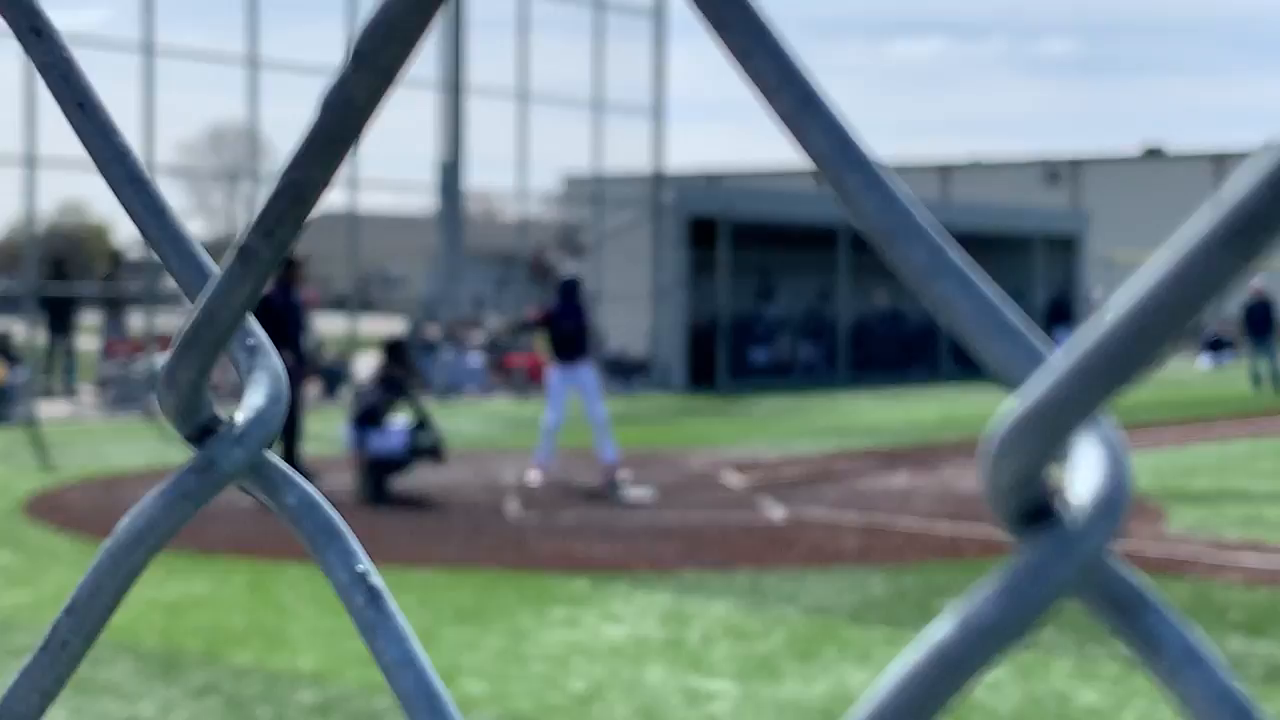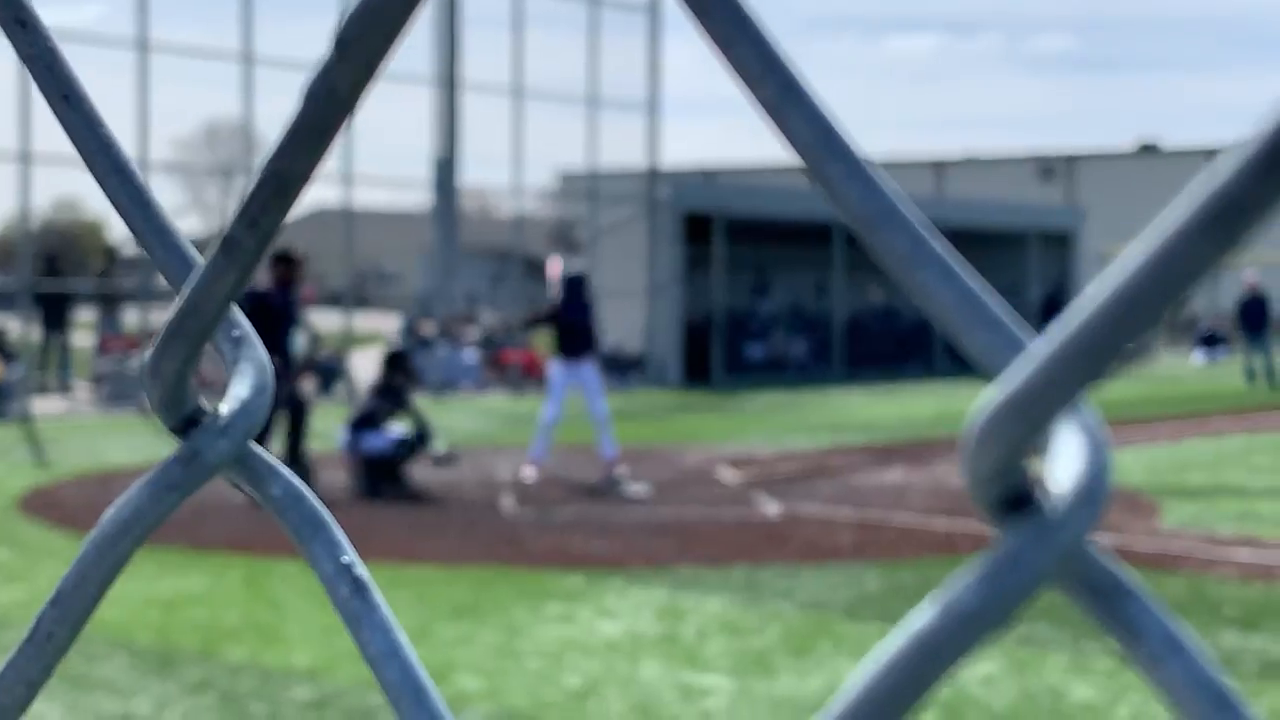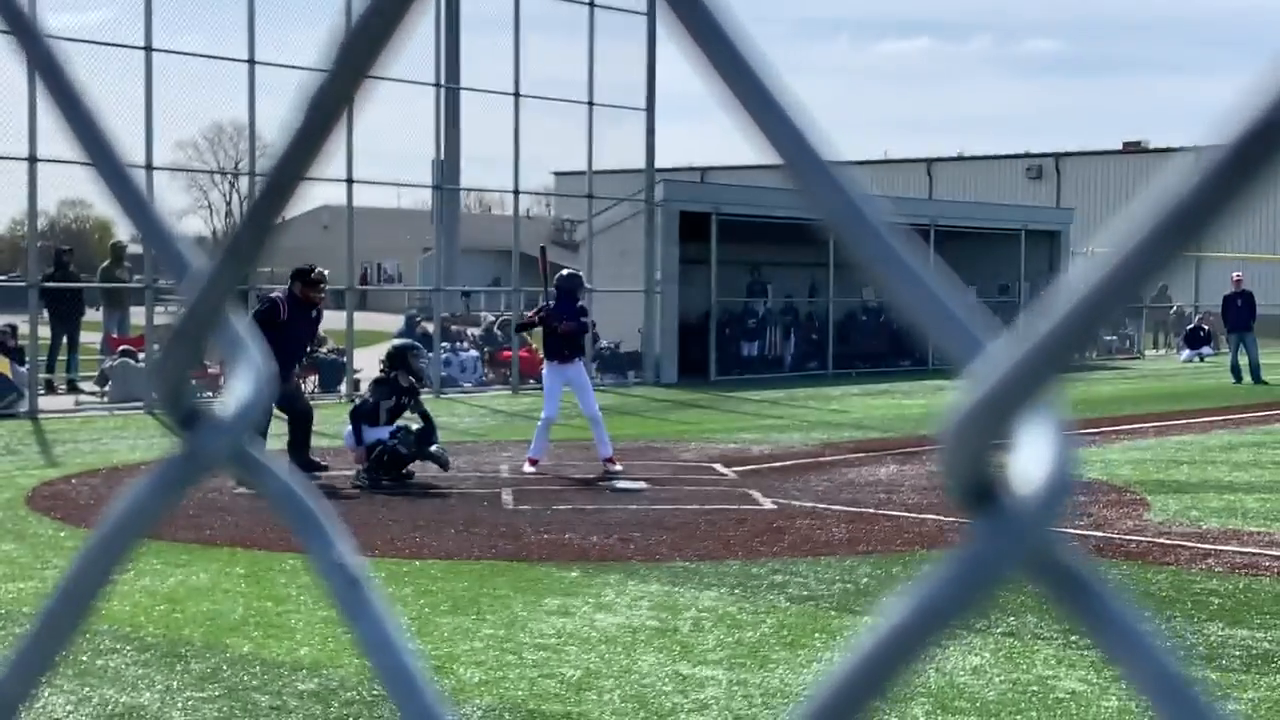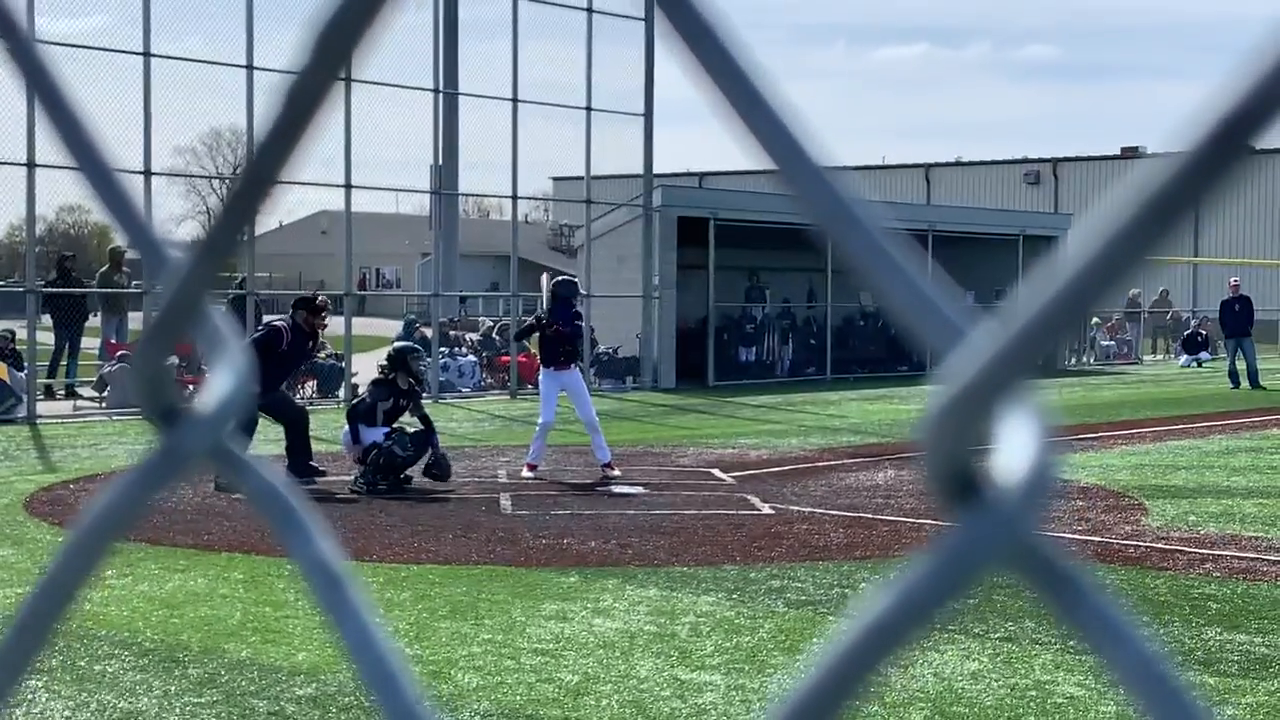
dt=0.4s
person 1, frame 1
left shoulder: (579, 311)
right shoulder: (551, 314)
left elbow: (581, 328)
right elbow: (527, 325)
right wrist: (538, 320)
left hip: (583, 367)
right hip: (559, 369)
left knee: (599, 417)
right knee: (552, 421)
left ankle: (611, 464)
right ankle: (539, 466)
person 1, frame 2
left shoulder: (584, 308)
right shoulder: (557, 309)
left elbow: (584, 325)
right elbow: (530, 323)
left wrist: (562, 319)
right wrist: (550, 316)
left hip: (586, 365)
right hip: (562, 366)
left knee: (600, 414)
right knee: (550, 416)
left ankle: (611, 461)
right ankle: (534, 462)
person 1, frame 3
left shoulder: (580, 310)
right shoulder: (547, 310)
left elbow: (584, 331)
right elbow: (518, 328)
left wrist: (557, 327)
right wrist: (536, 319)
left hip: (575, 366)
right hip: (553, 368)
left knee: (593, 413)
right knee: (549, 415)
left ankle: (607, 457)
right ankle: (533, 458)
person 1, frame 4
left shoulder: (575, 316)
right shoulder: (543, 317)
left elbow: (576, 336)
right elbow: (517, 336)
left wrist: (554, 329)
right wrist: (536, 325)
left hip: (571, 372)
right hip: (549, 374)
left knee: (590, 418)
right knee: (546, 421)
left ankle: (606, 463)
right ankle: (531, 463)
person 2, frame 1
left shoulder: (295, 300)
right shoulder: (269, 299)
left wrist: (302, 362)
right wrist: (282, 355)
left hip: (293, 366)
left knee: (292, 415)
right knee: (283, 415)
left ankle: (290, 463)
person 2, frame 2
left shoulder: (289, 296)
right shoulder: (262, 296)
right wrist: (272, 360)
left hip: (282, 366)
left knee: (298, 406)
left ankle: (295, 462)
person 2, frame 3
left shoulder: (314, 309)
right shoulder: (276, 304)
left hip: (285, 373)
left knee: (303, 411)
right knee: (261, 417)
left ankle: (301, 459)
person 2, frame 4
left shoulder: (309, 337)
right shoulder: (279, 332)
left hip: (269, 388)
left knee: (297, 414)
right knee: (247, 420)
left ankle: (299, 466)
